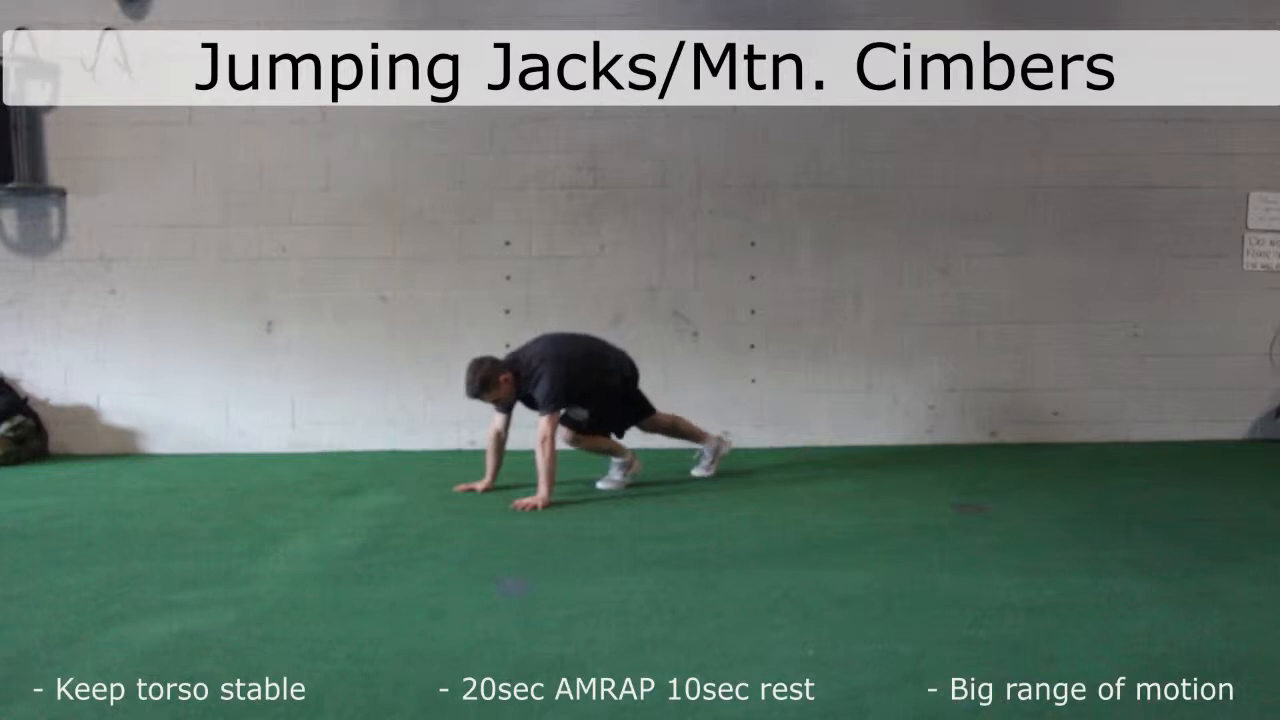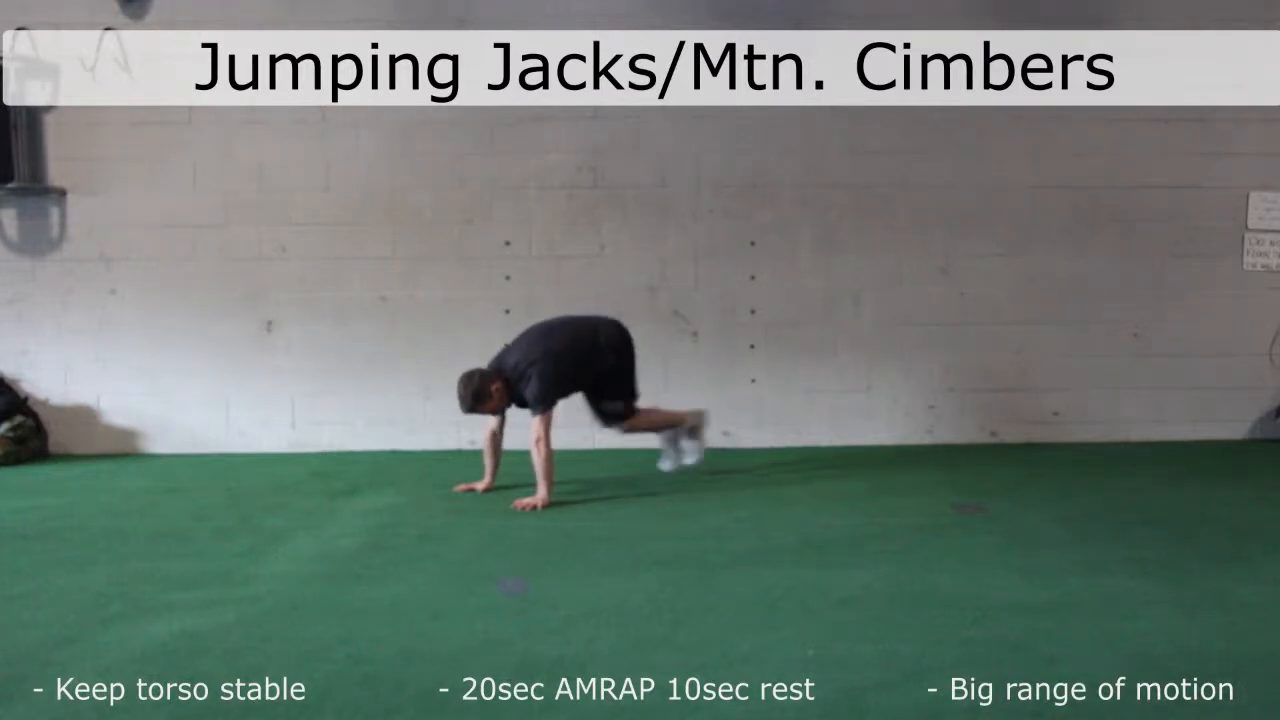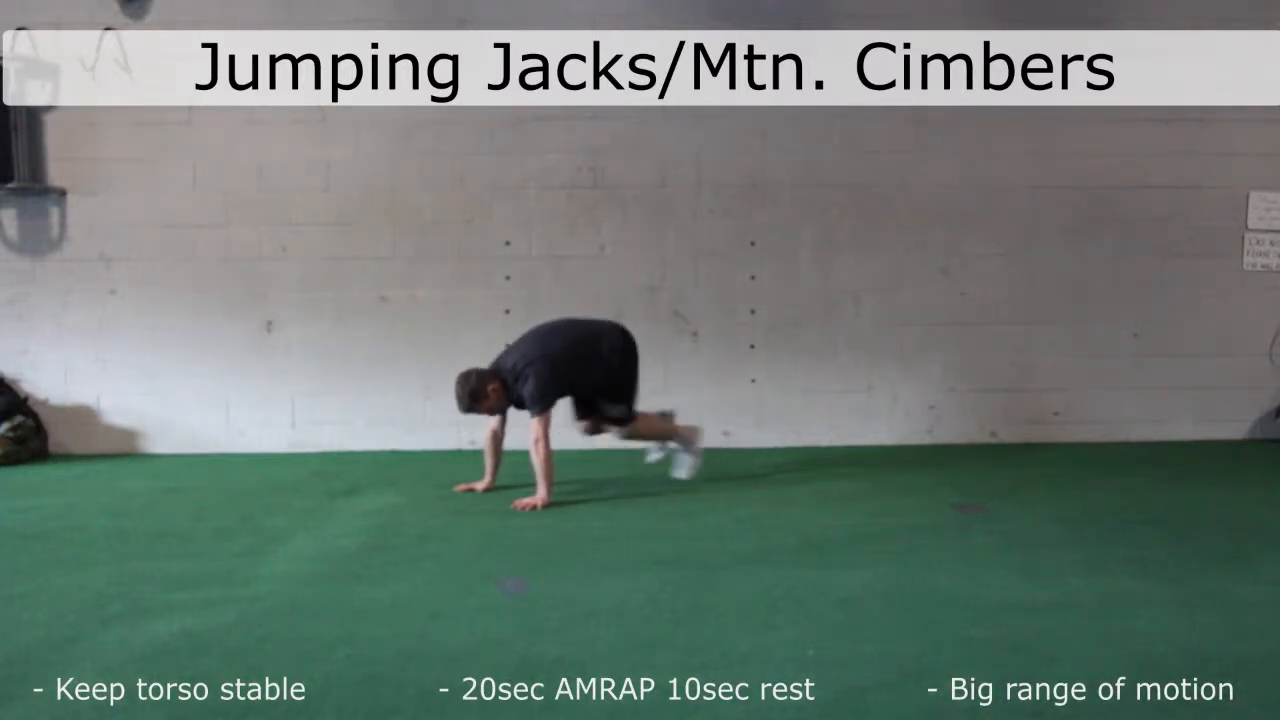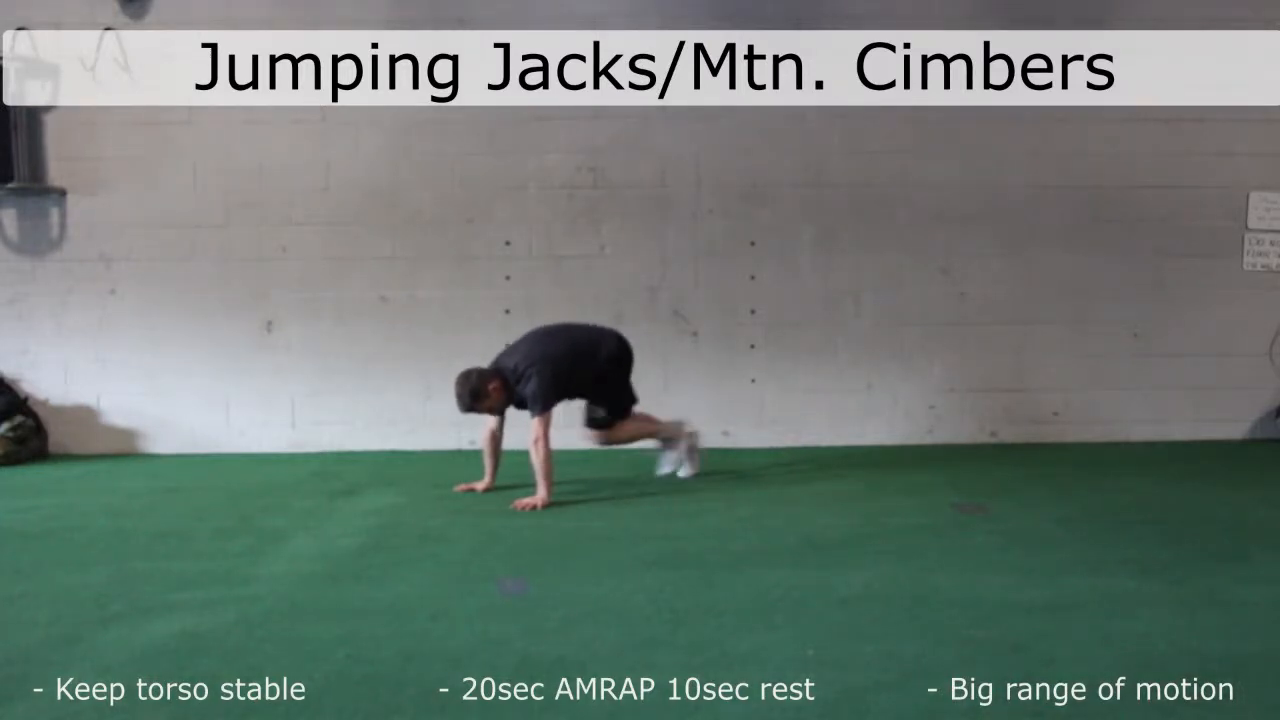
dt=1s
person 1, frame 1
left shoulder: (546, 375)
right shoulder: (506, 374)
left elbow: (545, 438)
right elbow: (498, 431)
left wrist: (543, 495)
right wrist: (488, 480)
left hip: (617, 374)
right hip: (597, 375)
left knee: (570, 432)
right knee: (649, 422)
left ankle: (624, 460)
right ankle: (712, 444)
person 1, frame 2
left shoulder: (535, 376)
right shoulder: (496, 376)
left elbow: (540, 437)
right elbow: (494, 431)
left wrist: (543, 494)
right wrist: (487, 480)
left hip: (609, 343)
right hip: (590, 350)
left knee: (618, 420)
right knee: (608, 414)
left ankle: (690, 421)
right ankle: (672, 433)
person 1, frame 3
left shoulder: (531, 378)
right shoulder: (495, 376)
left elbow: (538, 439)
right elbow: (494, 431)
left wrist: (543, 494)
right wrist: (488, 480)
left hip: (613, 348)
right hip: (592, 355)
left knee: (623, 425)
right knee: (591, 424)
left ankle: (681, 436)
right ankle: (666, 426)
person 1, frame 4
left shoulder: (533, 378)
right shoulder: (495, 376)
left elbow: (539, 438)
right elbow: (493, 431)
left wrist: (542, 495)
right wrist: (487, 480)
left hip: (610, 354)
right hip: (588, 360)
left knee: (602, 433)
right knee: (618, 418)
left ankle: (674, 432)
right ankle: (675, 438)
